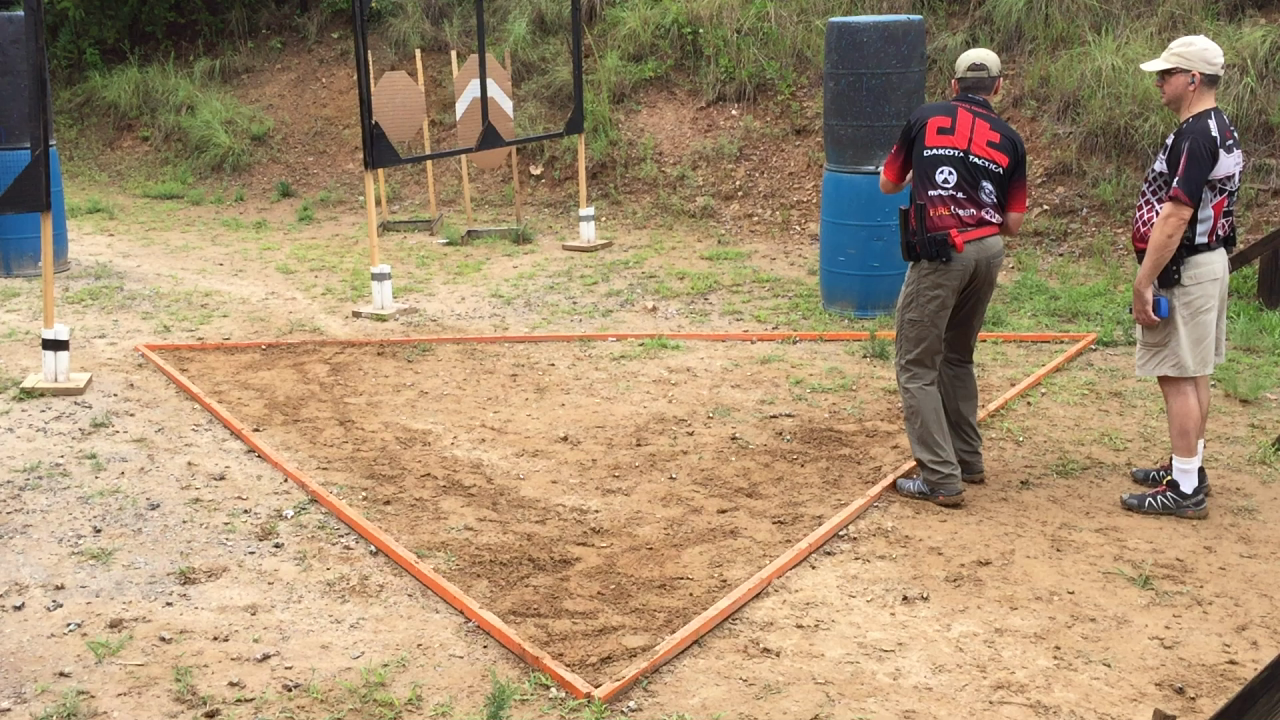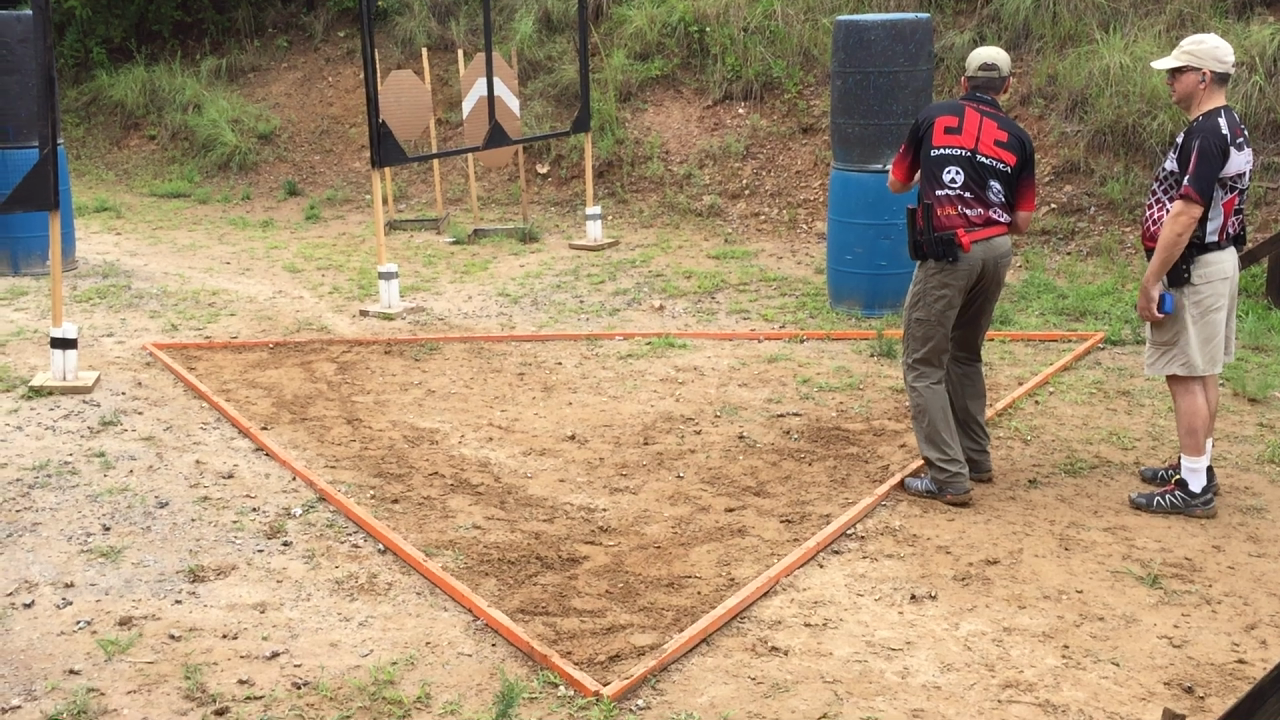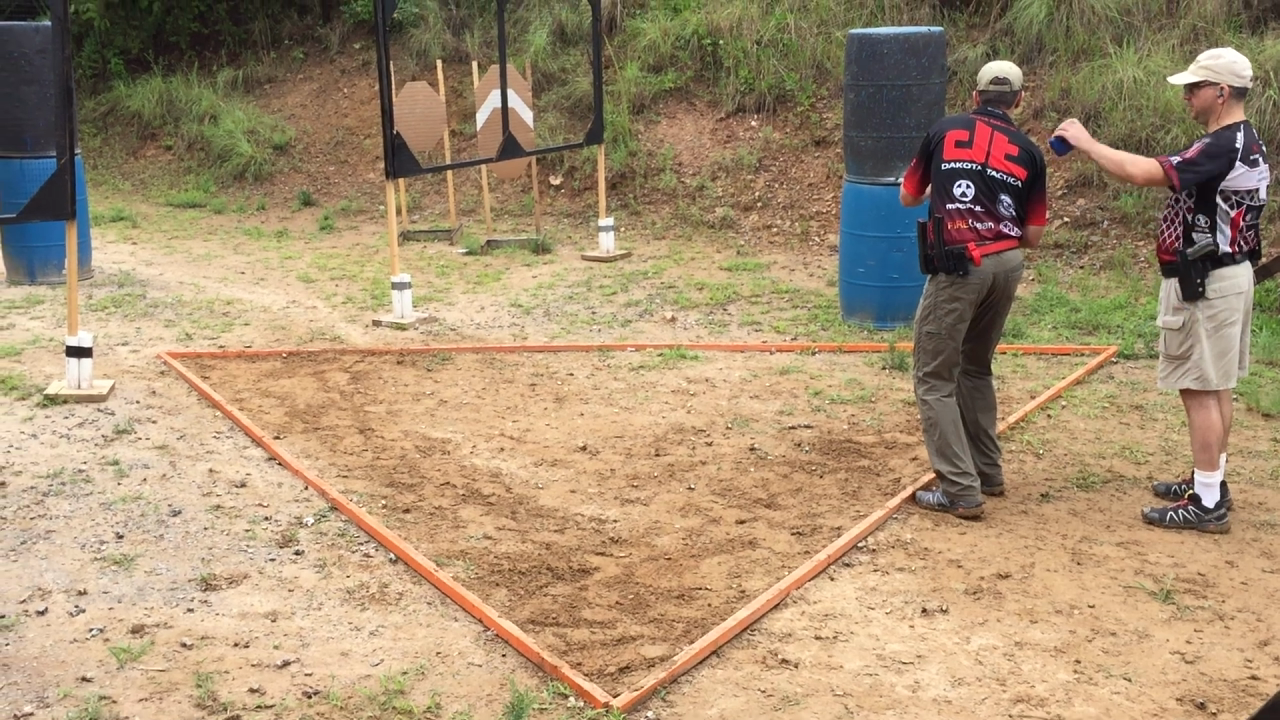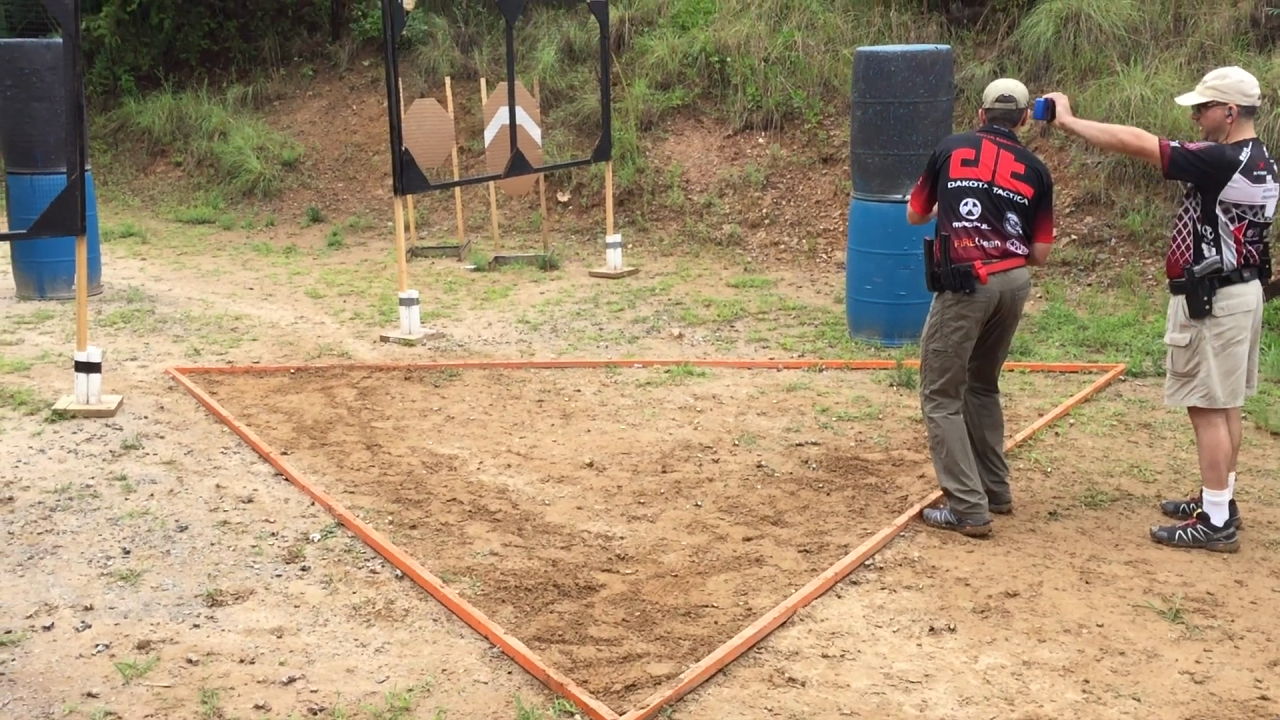
dt=0.4s
person 1, frame 1
left shoulder: (1195, 135)
right shoulder: (1218, 129)
left elbow: (1175, 216)
left wrist: (1143, 282)
left hip: (1182, 269)
right hip: (1206, 260)
left knee: (1178, 375)
right knee: (1194, 372)
left ankle: (1184, 489)
right ankle: (1187, 468)
person 1, frame 2
left shoulder: (1206, 134)
right shoulder: (1225, 127)
left elbow: (1184, 215)
left wrist: (1151, 279)
right wrist: (1158, 269)
left hip: (1190, 268)
right hip: (1214, 260)
left knee: (1186, 375)
right knee: (1202, 372)
left ankle: (1192, 488)
right ankle: (1195, 467)
person 1, frame 3
left shoulder: (1222, 147)
right shoulder: (1244, 142)
left elbow: (1146, 172)
left wrist: (1084, 142)
left hip: (1205, 283)
right hip: (1228, 274)
left knee: (1200, 389)
right knee: (1217, 385)
left ankle: (1207, 503)
right ankle: (1210, 483)
person 1, frame 4
left shoulder: (1224, 162)
left elbow: (1137, 144)
left wrist: (1070, 122)
left hip: (1212, 300)
right hip: (1239, 291)
left knee: (1208, 408)
right knee: (1225, 405)
left ankle: (1215, 522)
right ankle: (1219, 501)
person 2, frame 1
left shoulder: (925, 118)
right shoulder: (1010, 138)
left elbow: (888, 183)
right elbow: (1013, 222)
left hip: (941, 254)
right hip: (989, 252)
left knee: (917, 365)
right knee: (957, 356)
left ankle: (941, 478)
right ankle: (968, 459)
person 2, frame 2
left shoulder: (933, 117)
right shoulder: (1018, 138)
left elbow: (897, 183)
right elbow: (1022, 221)
left hip: (949, 253)
right hip: (997, 252)
left knee: (924, 363)
right knee: (965, 355)
left ankle: (948, 477)
right ankle: (976, 458)
person 2, frame 3
left shoulder: (944, 131)
right shoulder: (1029, 152)
left elbow: (909, 197)
right elbow: (1033, 235)
left hip: (961, 267)
right hip: (1007, 266)
left knee: (935, 377)
right knee: (975, 367)
left ankle: (960, 490)
right ankle: (988, 471)
person 2, frame 4
left shoulder: (950, 149)
right shoulder: (1035, 170)
left elbow: (915, 215)
right elbow: (1039, 253)
left hip: (967, 285)
right hip: (1014, 284)
left knee: (941, 394)
right knee: (982, 385)
left ankle: (967, 508)
right ankle: (995, 489)
